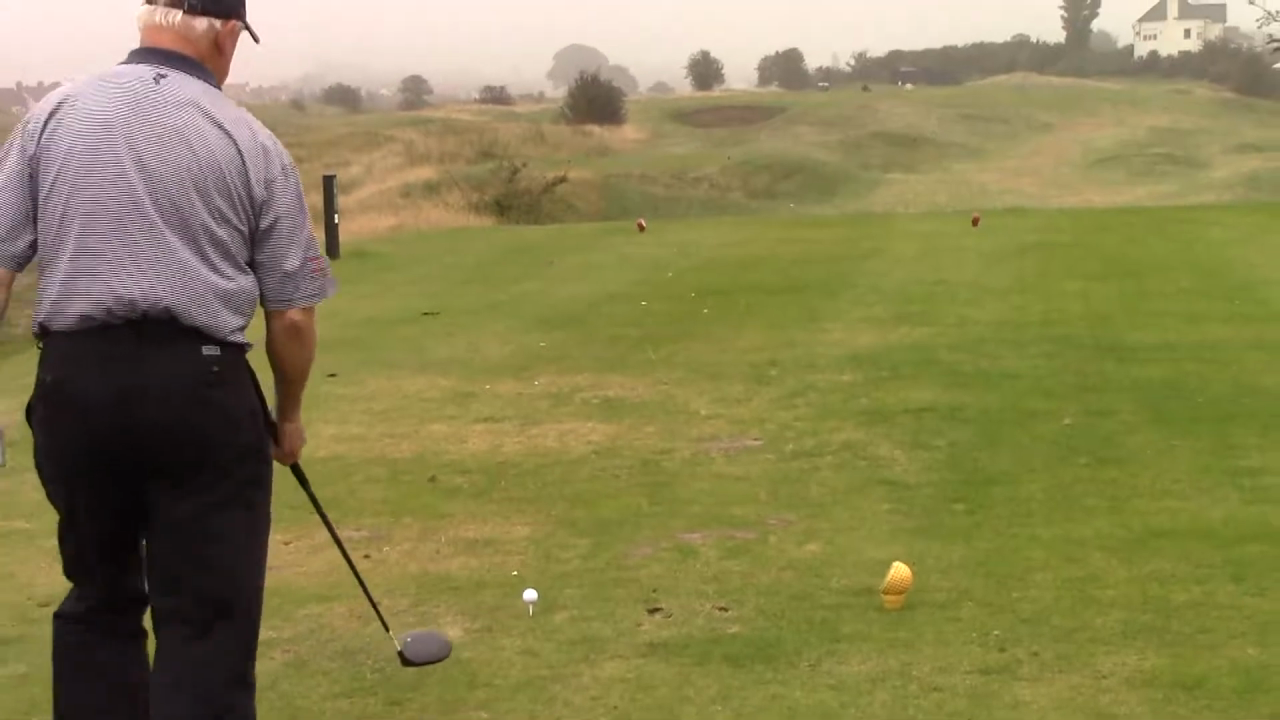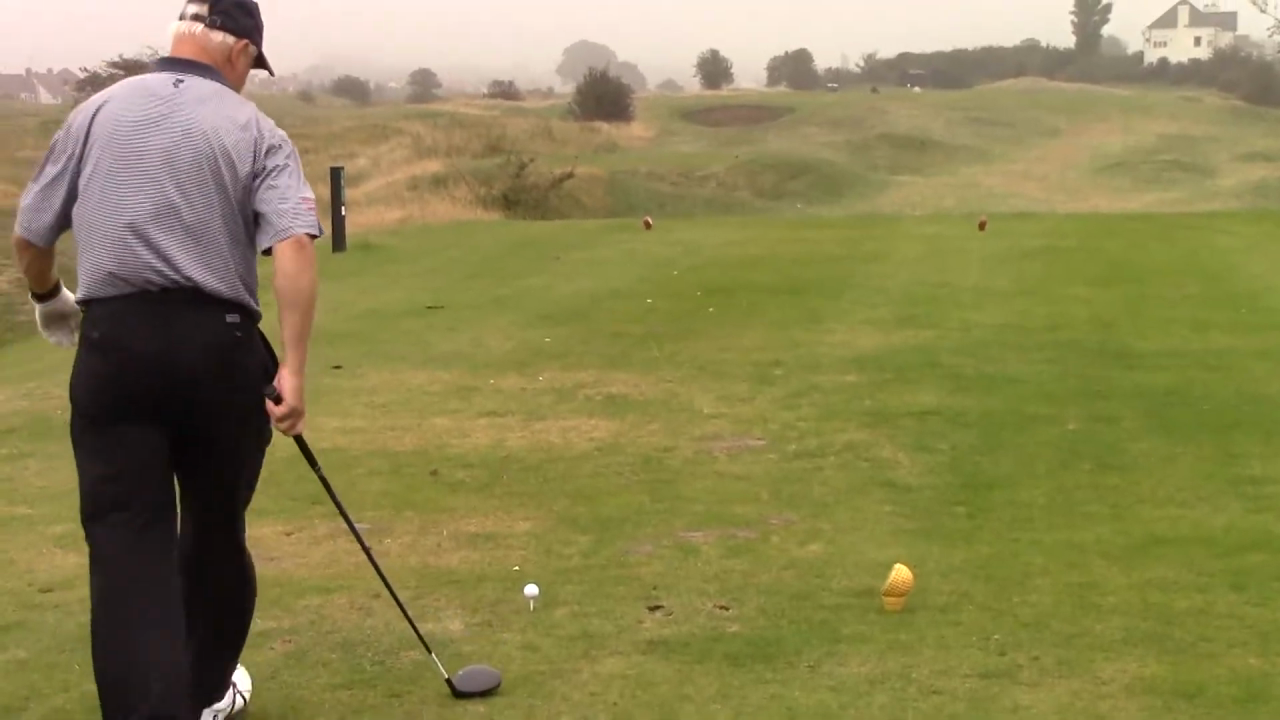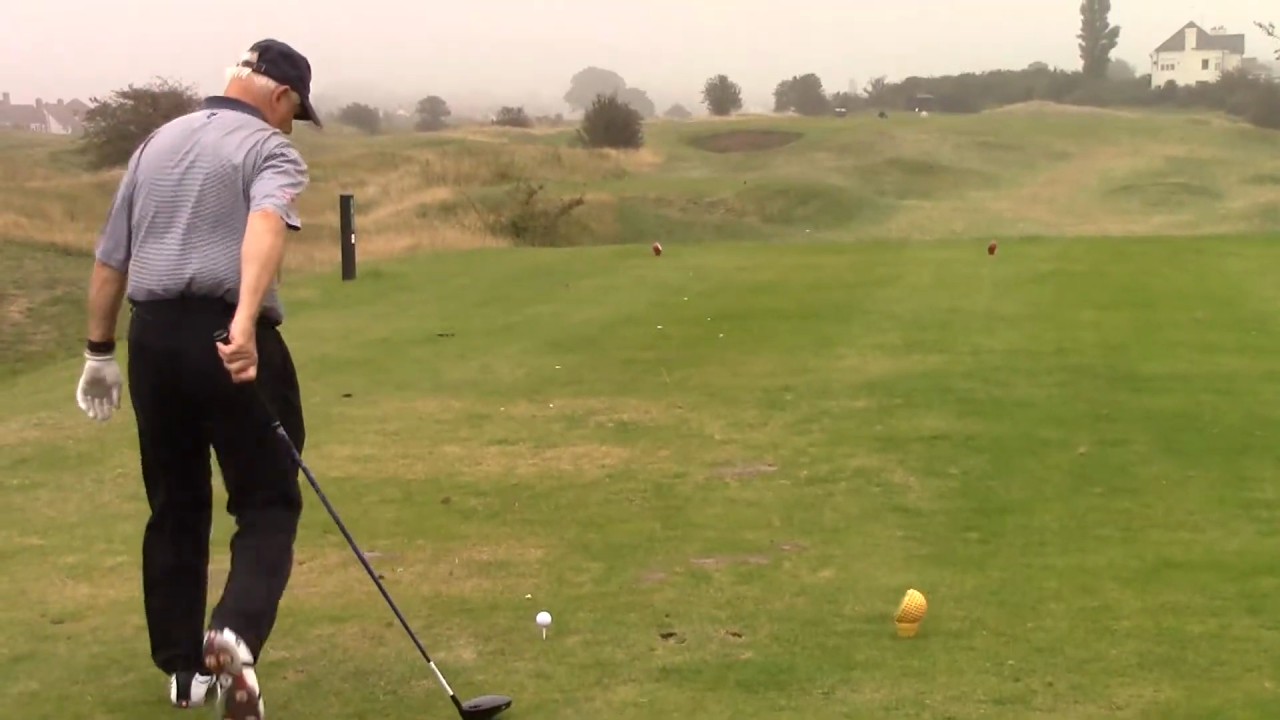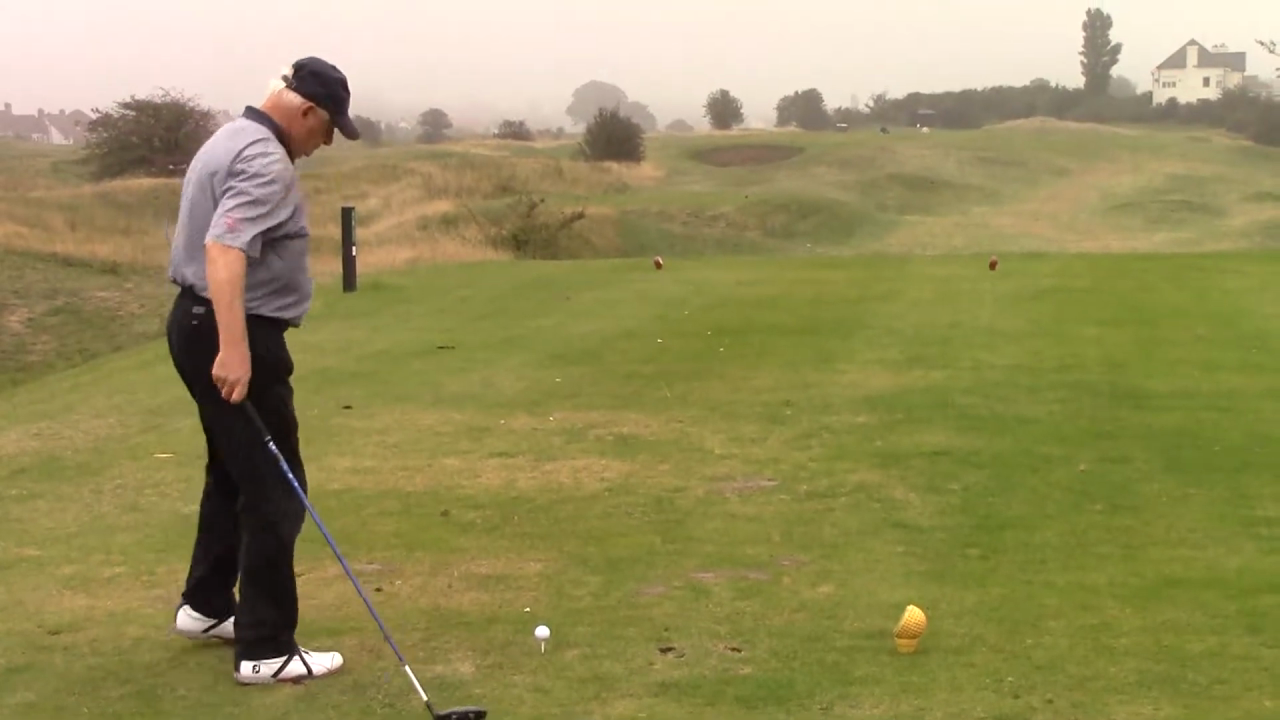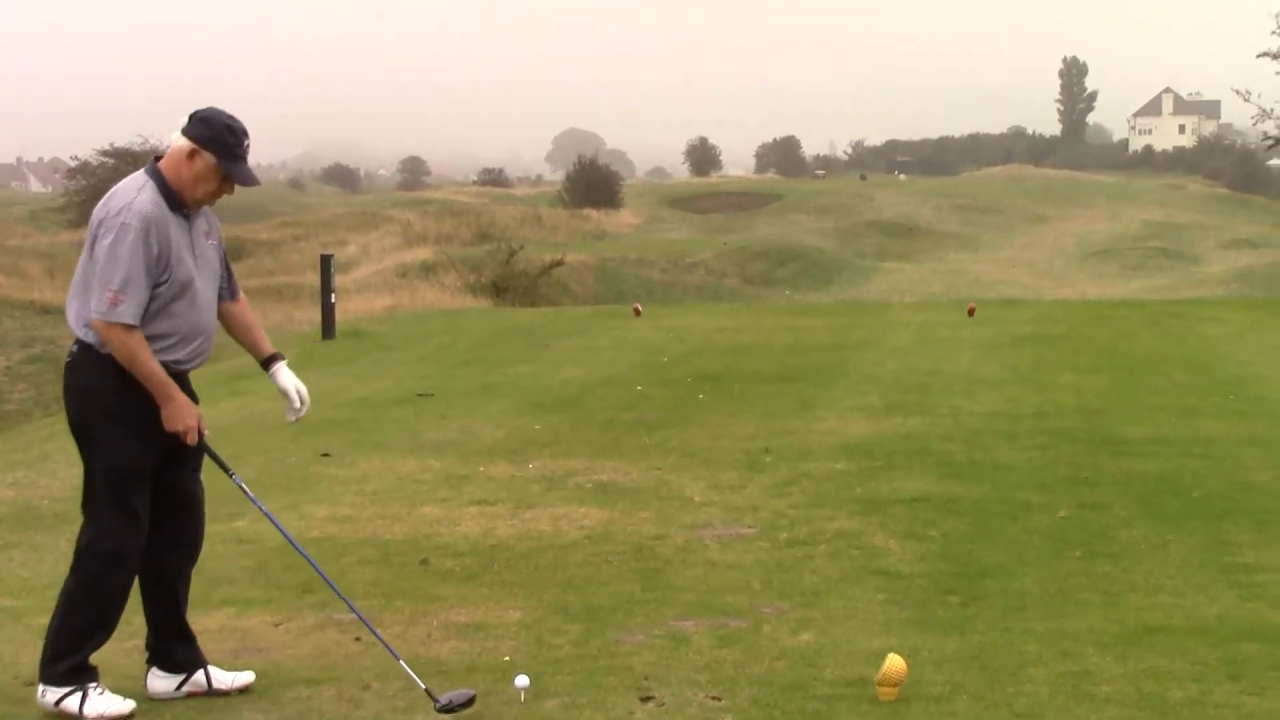
dt=0.7s
person 1, frame 1
right shoulder: (253, 144)
right elbow: (292, 310)
right wrist: (288, 412)
left hip: (76, 384)
right hip: (202, 389)
left knee: (100, 598)
right knee: (209, 619)
person 1, frame 2
left shoulder: (96, 113)
right shoulder: (256, 132)
left elbow: (30, 234)
right elbow: (293, 244)
left wrist: (47, 298)
right wrist: (294, 365)
left hip: (115, 344)
right hip: (219, 345)
left knee: (127, 541)
right knee: (216, 527)
person 1, frame 3
left shoulder: (157, 144)
right shoulder: (272, 151)
left elbow: (109, 257)
right elbow: (265, 228)
left wrist: (99, 352)
right wrist: (246, 323)
left hip: (152, 338)
right hip: (228, 345)
left knee: (174, 508)
right knee: (266, 504)
right ankle: (232, 635)
person 1, frame 4
left shoulder: (230, 139)
right shoulder: (265, 161)
right elbow: (225, 249)
right wrist: (234, 347)
left hip: (195, 319)
right hip: (235, 337)
left knee: (233, 471)
right knee: (271, 490)
left ankle: (204, 605)
right ankle: (264, 648)
person 1, frame 5
left shoulder: (198, 213)
right shoulder: (133, 216)
left elbow: (228, 296)
right elbow: (114, 325)
left wrist: (275, 364)
right wrist: (171, 400)
left hip: (162, 385)
right hip: (113, 387)
left knee: (177, 529)
right knee: (116, 532)
left ankle: (174, 664)
